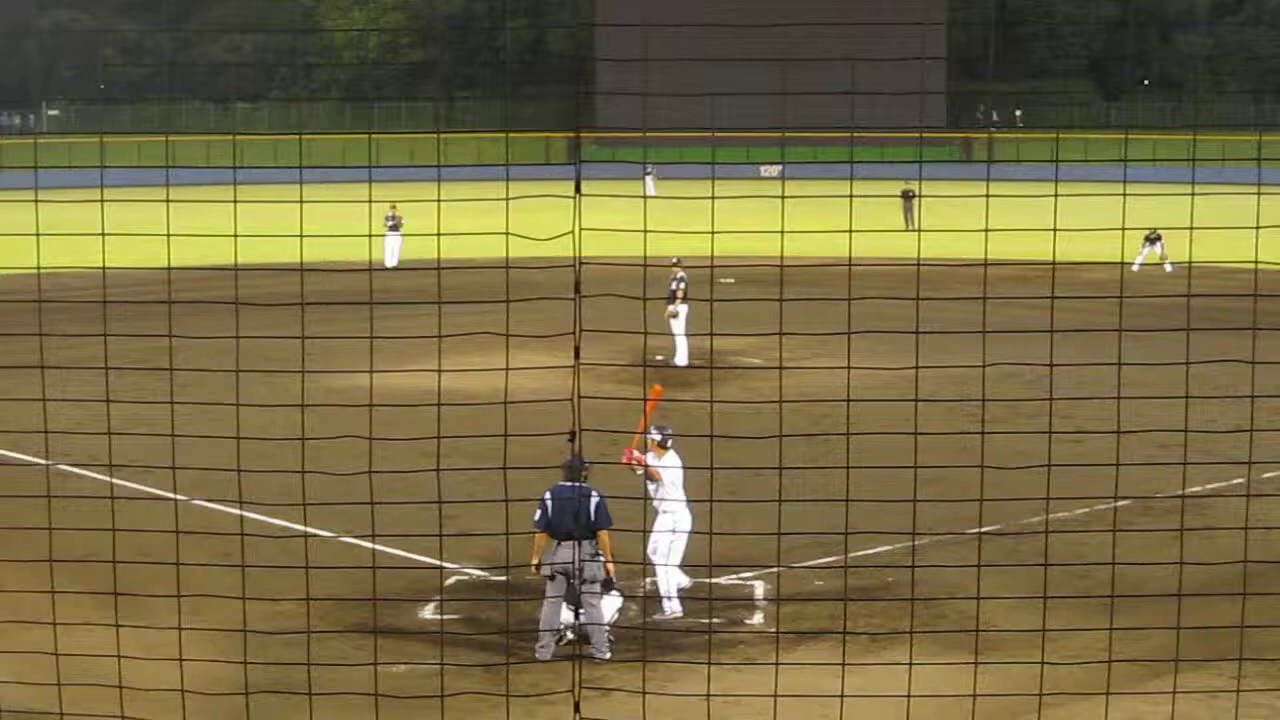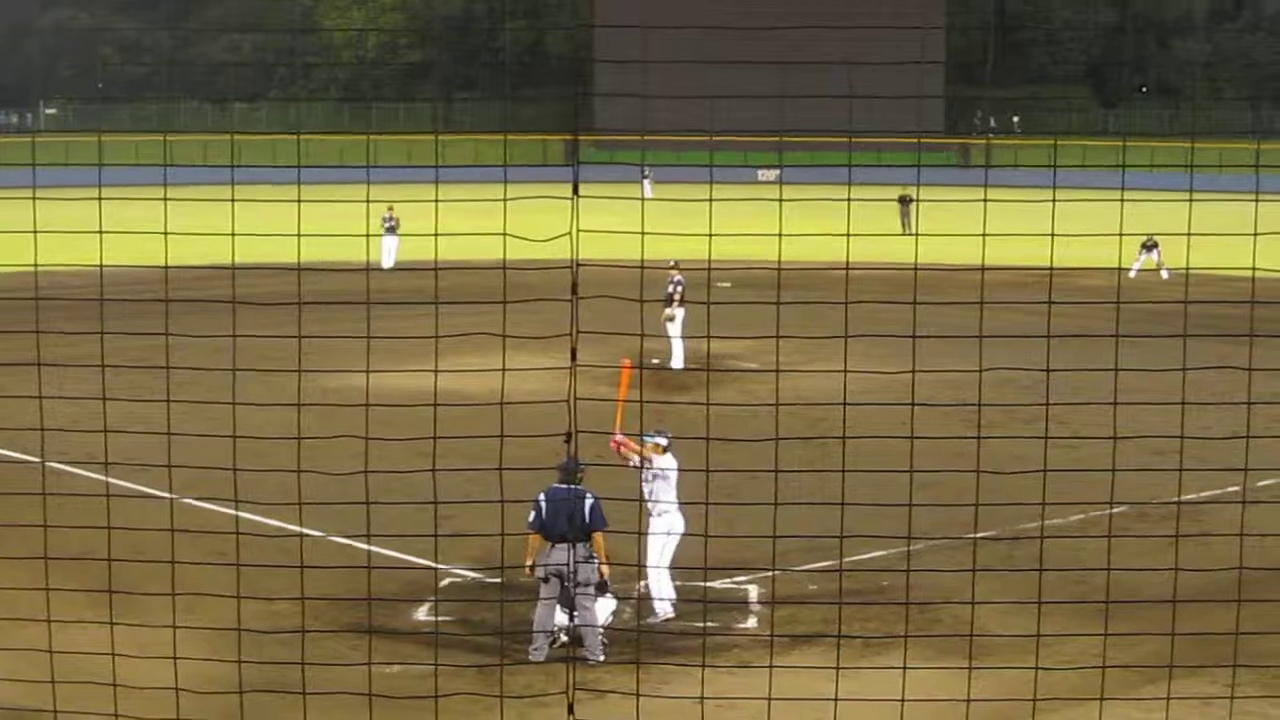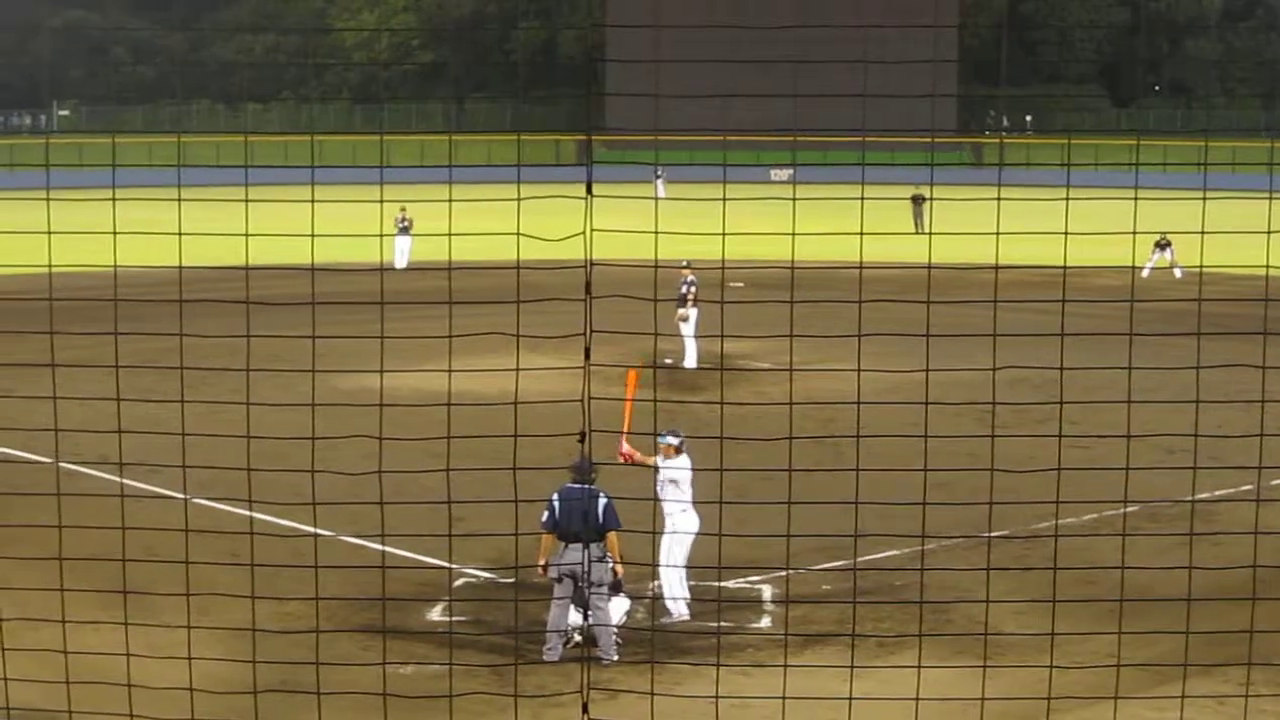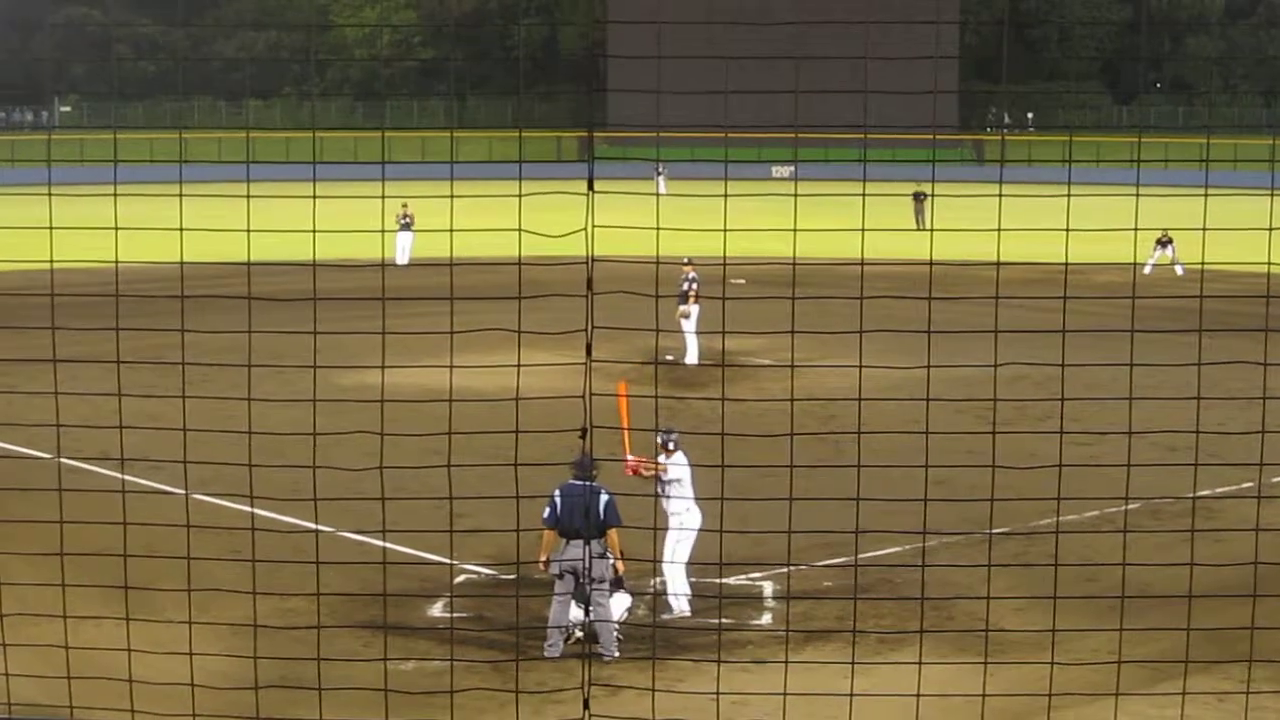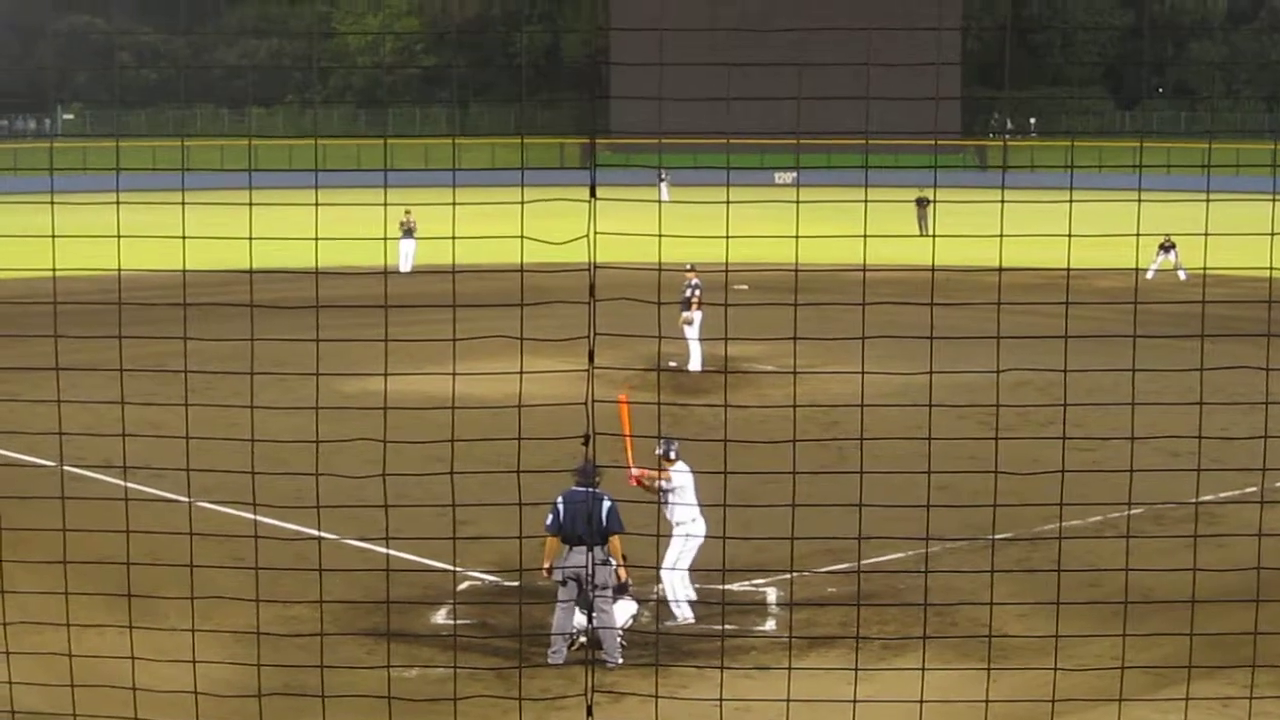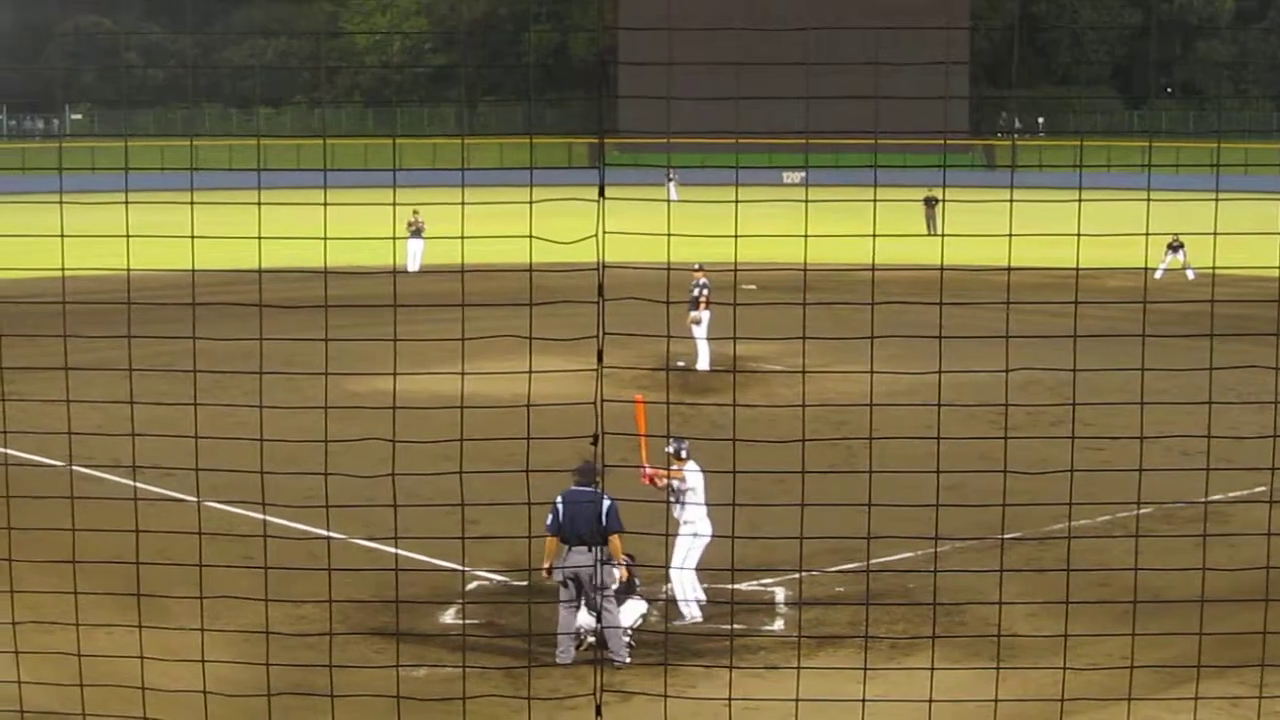
dt=0.4s
person 1, frame 1
left shoulder: (550, 494)
right shoulder: (593, 495)
left elbow: (540, 531)
right elbow: (602, 532)
left wrist: (535, 557)
right wrist: (608, 559)
left hip: (558, 552)
right hip: (586, 553)
left knee: (552, 601)
right knee: (592, 603)
left ankle: (544, 650)
right ankle: (600, 650)
person 1, frame 2
left shoulder: (545, 496)
right shoulder: (588, 498)
left elbow: (534, 532)
right elbow: (597, 534)
left wrist: (530, 558)
right wrist: (603, 562)
left hip: (553, 554)
right hip: (580, 555)
left knee: (546, 603)
right knee: (586, 605)
left ankle: (538, 652)
right ankle: (594, 653)
person 1, frame 3
left shoulder: (558, 496)
right shoulder: (601, 498)
left elbow: (548, 532)
right elbow: (611, 533)
left wrist: (542, 559)
right wrist: (617, 561)
left hip: (566, 555)
right hip: (594, 556)
left knee: (560, 604)
right knee: (599, 605)
left ankle: (552, 652)
right ankle: (608, 652)
person 1, frame 4
left shoulder: (560, 493)
right shoulder: (602, 495)
left elbow: (549, 528)
right elbow: (611, 530)
left wrist: (544, 555)
right wrist: (617, 558)
left hip: (567, 551)
right hip: (594, 552)
left knee: (560, 600)
right knee: (600, 601)
left ankle: (552, 648)
right ankle: (608, 649)
person 1, frame 5
left shoulder: (562, 499)
right shoulder: (605, 501)
left elbow: (552, 535)
right elbow: (613, 537)
left wrist: (547, 562)
right wrist: (620, 565)
left hip: (570, 557)
right hip: (597, 559)
left knee: (564, 607)
right knee: (604, 608)
left ankle: (556, 655)
right ankle: (612, 656)
person 1, frame 6
left shoulder: (562, 499)
right shoulder: (604, 500)
left elbow: (552, 535)
right elbow: (613, 537)
left wrist: (547, 561)
right wrist: (621, 564)
left hip: (570, 558)
right hip: (595, 559)
left knee: (568, 607)
right knee: (607, 607)
left ankle: (564, 654)
right ankle: (619, 655)
person 2, frame 1
left shoulder: (672, 461)
right shoulder: (652, 457)
left elbow: (659, 477)
right elbow: (639, 469)
left wrist: (642, 461)
right wrist: (632, 460)
left hip: (676, 517)
right hip: (664, 515)
left knee: (665, 562)
right knee: (653, 552)
left ankle: (672, 608)
right ankle: (679, 581)
person 2, frame 2
left shoulder: (668, 462)
right shoulder: (650, 459)
left elbow: (648, 457)
right elbow: (630, 456)
left wrist: (626, 442)
right wrist: (619, 447)
left hip: (668, 520)
right hip: (657, 518)
left knee: (655, 565)
right knee: (659, 563)
left ankle: (664, 609)
right ankle: (667, 599)
person 2, frame 3
left shoulder: (681, 466)
right shoulder: (670, 459)
left elbow: (654, 465)
right elbow: (650, 462)
left wrist: (631, 452)
right wrist: (629, 456)
left hip: (679, 520)
right hip: (680, 518)
left knee: (668, 566)
right knee: (676, 563)
left ankle: (679, 611)
right ankle: (682, 599)
person 2, frame 4
left shoulder: (679, 463)
right shoulder: (664, 459)
left elbow: (660, 468)
right elbow: (652, 474)
left wrist: (637, 462)
right wrist: (637, 470)
left hip: (684, 518)
right hip: (680, 517)
left knee: (670, 562)
right knee: (676, 559)
left ankle: (680, 607)
right ankle: (683, 594)
person 2, frame 5
left shoulder: (681, 471)
right shoulder: (668, 471)
left elbow: (663, 476)
right elbow: (656, 489)
left wrist: (641, 472)
right wrist: (640, 481)
left hip: (689, 528)
right hip: (682, 527)
left knee: (669, 570)
right knee: (676, 566)
left ankle: (684, 614)
right ankle: (687, 595)
person 2, frame 6
left shoulder: (693, 471)
right shoulder: (675, 469)
left elbow: (679, 476)
right elbow: (664, 485)
left wrist: (655, 472)
right wrist: (652, 478)
left hip: (696, 527)
right hip: (687, 526)
left knee: (678, 570)
right knee: (684, 566)
left ankle: (692, 613)
right ankle: (697, 597)
